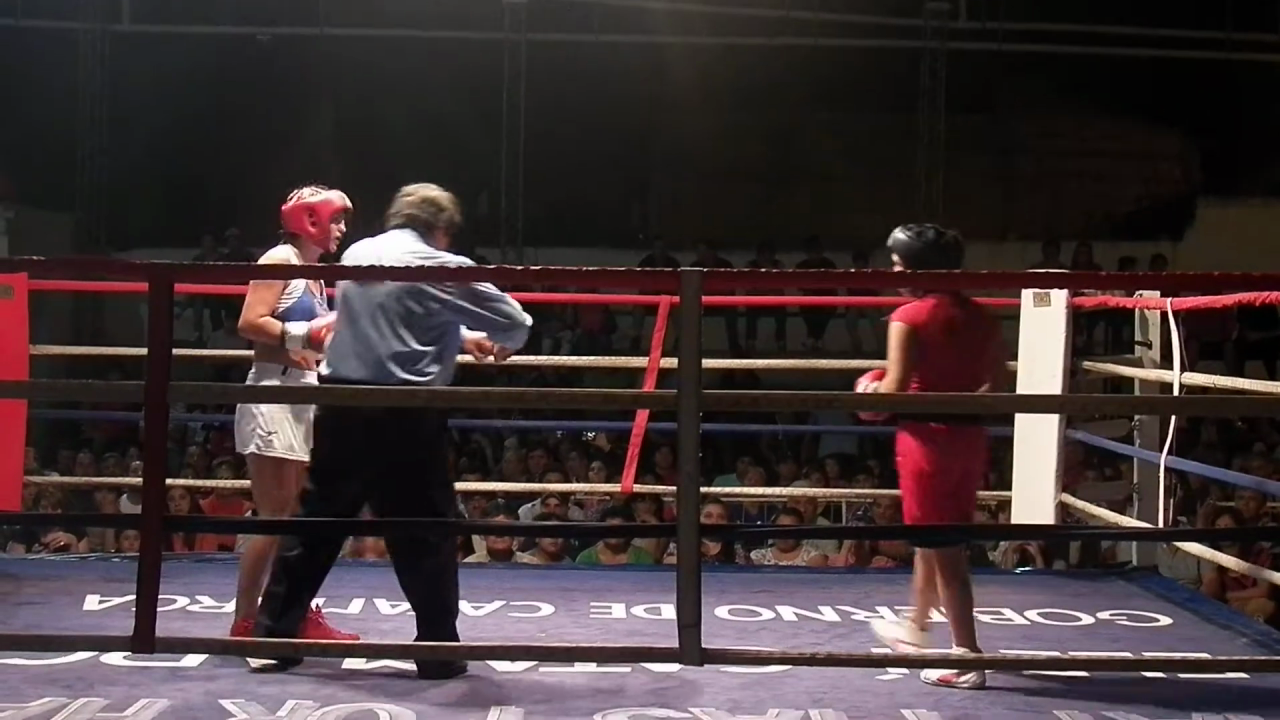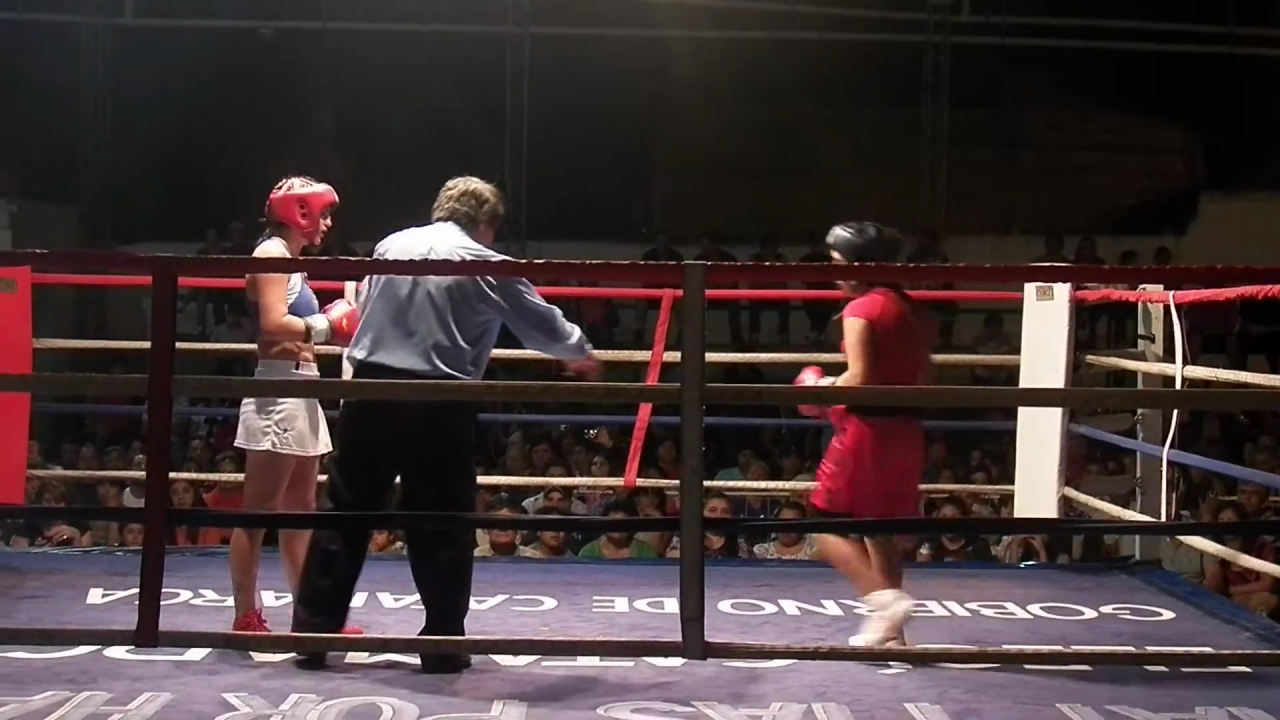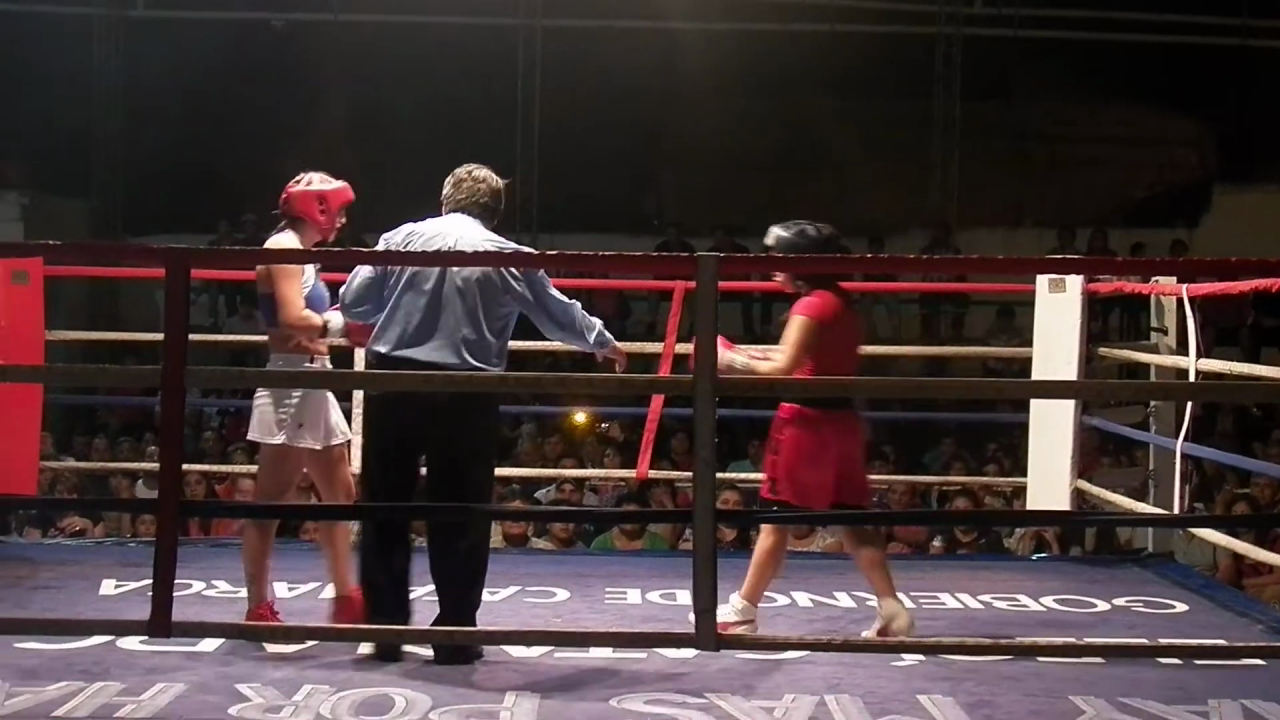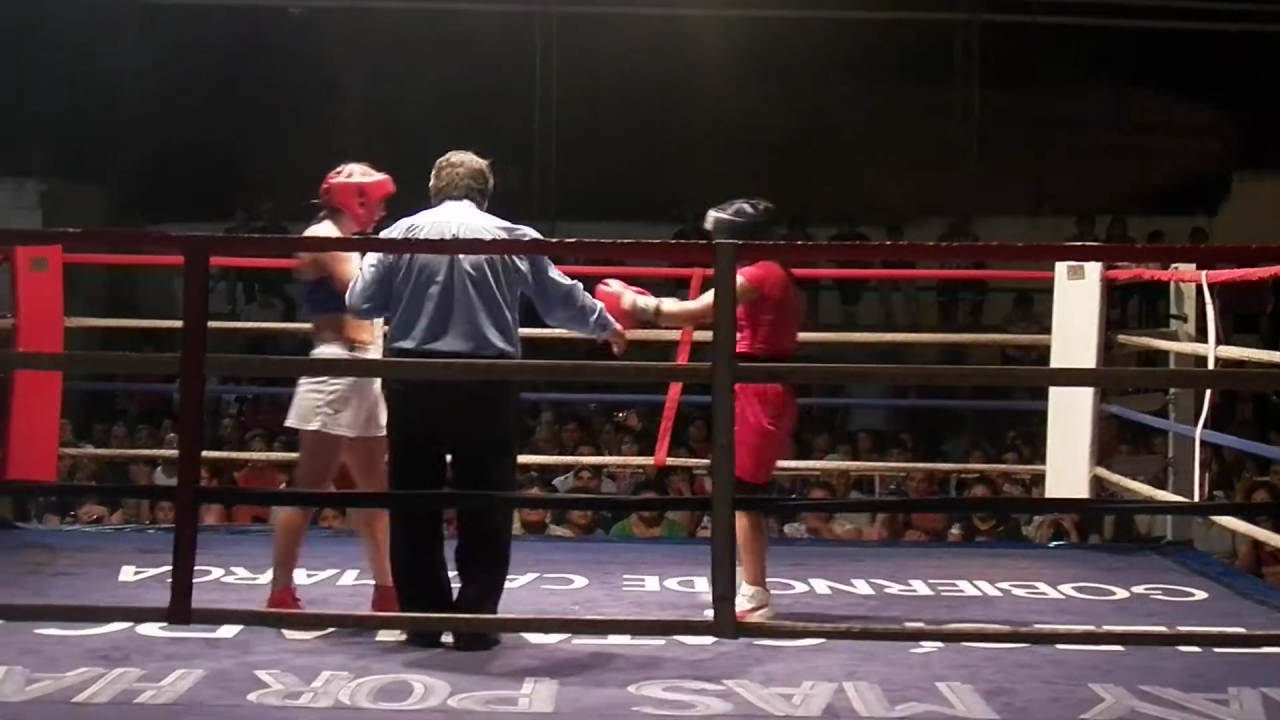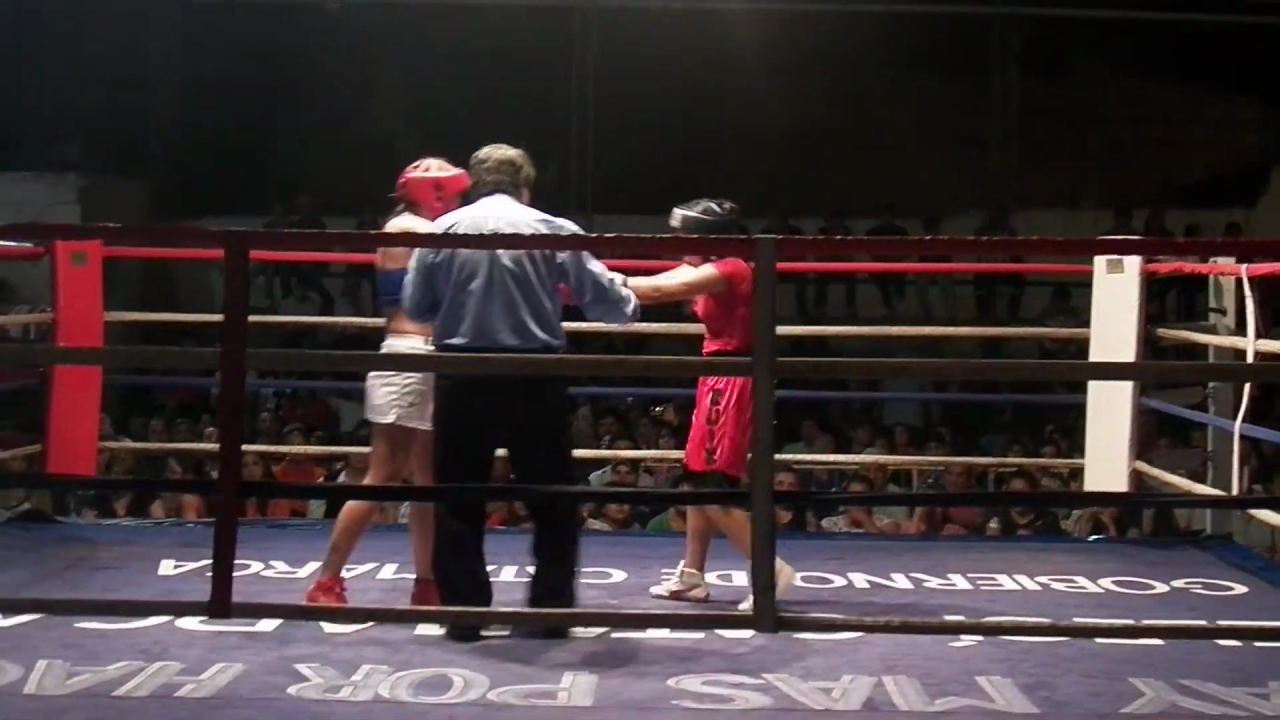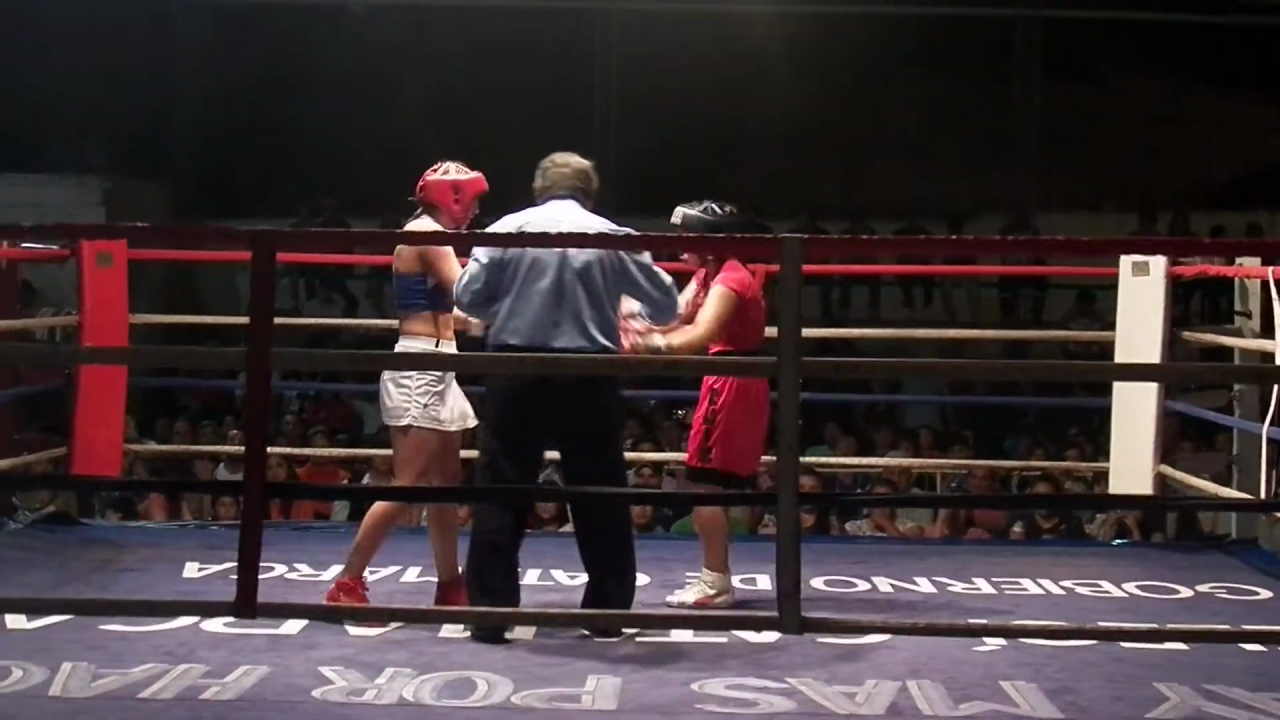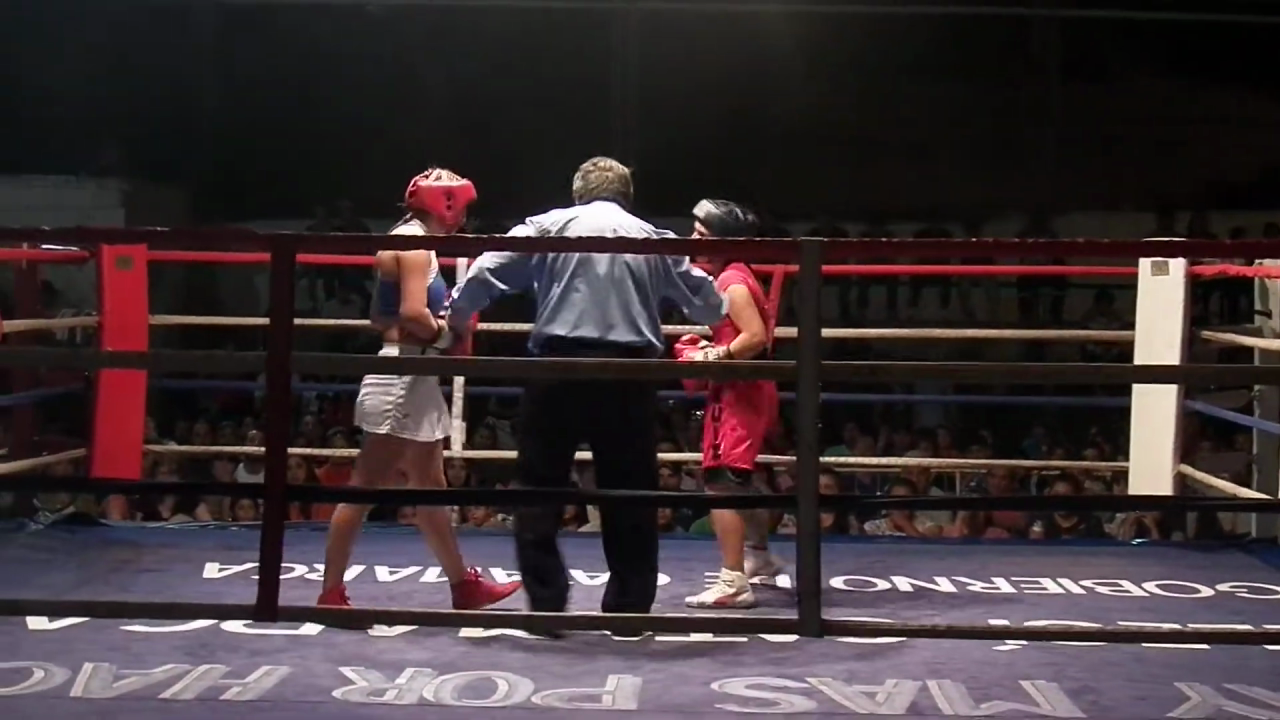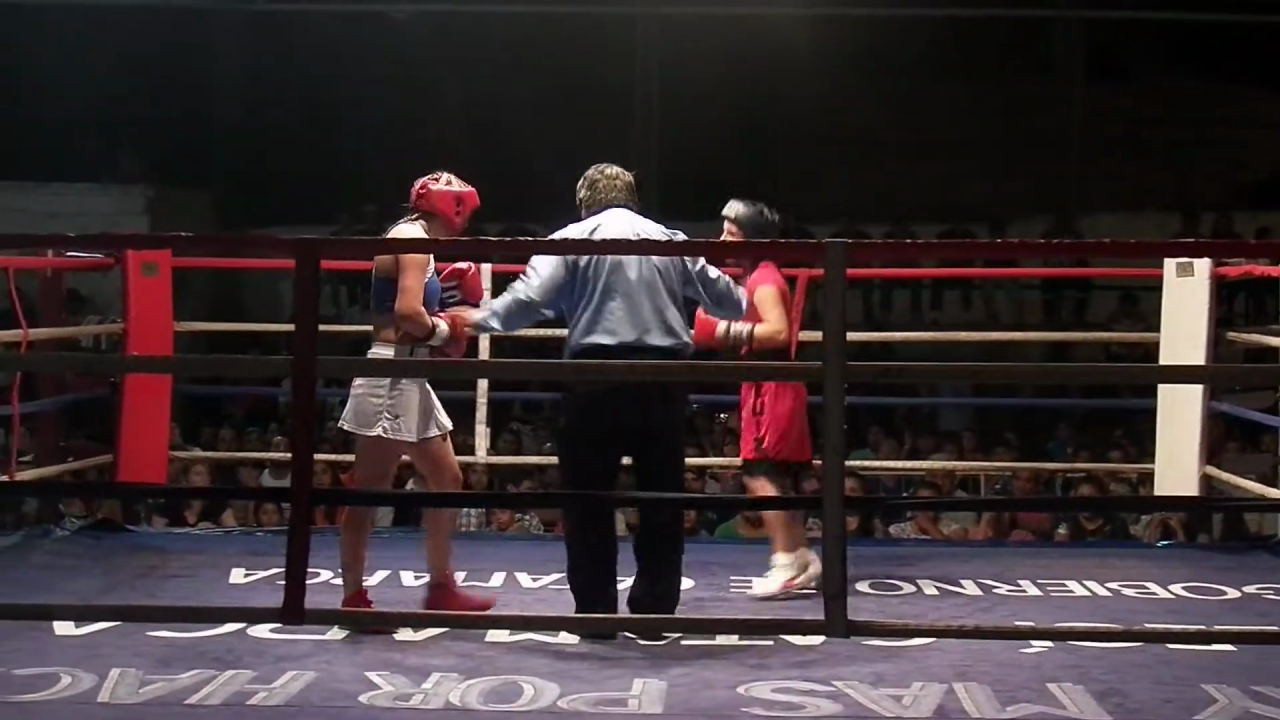
dt=0.3s
person 1, frame 1
left shoulder: (357, 254)
right shoulder: (442, 268)
right elbow: (514, 323)
left wrist: (460, 335)
right wrist: (503, 344)
left hip: (343, 407)
right hip: (406, 415)
left knee: (317, 521)
right knee: (427, 532)
left ankle: (274, 631)
right ankle: (438, 647)
person 1, frame 2
left shoulder: (392, 246)
right shoulder: (488, 267)
right elbow: (545, 326)
right wrist: (580, 352)
left hip: (372, 393)
right hip: (439, 407)
left knee: (345, 515)
right knee: (441, 527)
left ankle: (314, 632)
right ankle: (441, 642)
person 1, frame 3
left shoulder: (400, 239)
right shoulder: (509, 259)
left elbow: (352, 304)
right elbow: (563, 317)
right wrist: (604, 344)
left hip: (393, 388)
right hip: (464, 399)
left knee: (385, 511)
right knee: (460, 518)
left ankle: (386, 629)
right ankle: (454, 633)
person 1, frame 4
left shoulder: (401, 233)
right shoulder: (514, 238)
left elbow: (360, 302)
right elbow: (563, 301)
right wrist: (606, 325)
left hip: (415, 382)
right hip: (486, 385)
left knee: (415, 505)
right knee: (485, 508)
left ankle: (423, 619)
right ankle: (474, 617)
person 1, frame 5
left shoulder: (442, 231)
right shoulder: (554, 231)
left elbow: (416, 307)
right elbow: (602, 295)
right wrist: (631, 308)
left hip: (463, 378)
right hip: (534, 379)
left knee: (459, 499)
right knee: (552, 497)
left ankle: (463, 612)
right ankle: (552, 605)
person 1, frame 6
left shoulder: (507, 230)
right shoulder: (613, 238)
left elbow: (471, 298)
right elbow: (664, 304)
right wrist: (634, 315)
left hip: (517, 376)
right hip: (587, 381)
left knee: (500, 497)
right knee: (601, 499)
left ankle: (491, 612)
right ankle: (607, 610)
person 1, frame 7
left shoulder: (548, 226)
right shoulder: (654, 240)
left elbow: (486, 273)
right elbow: (704, 299)
left wrist: (457, 314)
right wrist: (719, 310)
left hip: (559, 371)
right hip: (628, 377)
left knee: (540, 489)
right knee: (629, 496)
left ankle: (546, 602)
right ankle: (629, 608)
person 1, frame 8
left shoulder: (573, 238)
right shoulder: (671, 240)
left elbow: (529, 297)
right elbow: (716, 290)
left wrist: (482, 318)
right wrist: (744, 310)
left hip: (600, 375)
right hip: (663, 376)
left knee: (588, 496)
right knee: (660, 495)
left ankle: (596, 610)
right ankle: (653, 606)
person 2, frame 1
left shoulder: (314, 276)
right shoulder: (280, 260)
left elbow: (317, 337)
right elbow: (249, 324)
right wrist: (305, 334)
left hip: (304, 396)
left knee: (299, 517)
right knee: (275, 518)
left ankle: (302, 618)
right ankle: (244, 623)
person 2, frame 2
left shoulder: (289, 260)
right shoulder: (273, 254)
left elbow: (295, 327)
right elbow: (273, 324)
left wrist: (330, 317)
right wrist: (328, 326)
left hip: (300, 392)
right hip: (279, 391)
left knee: (300, 510)
right knee: (260, 509)
right ankle: (246, 620)
person 2, frame 3
left shoulder: (300, 254)
right shoulder: (284, 247)
left elbow: (306, 320)
right elbow: (292, 320)
left wrist: (345, 320)
right wrist: (343, 324)
left hip: (313, 385)
right hip: (292, 385)
left knee: (339, 494)
right knee: (271, 501)
left ankle: (347, 600)
right ankle: (258, 611)
person 2, frame 4
left shoulder: (341, 243)
right shoulder: (323, 238)
left hip: (359, 373)
right hip: (335, 371)
left knee: (374, 487)
right knee: (310, 487)
left ankle: (387, 591)
right ankle: (281, 597)
person 2, frame 5
left shoulder: (410, 233)
right shoulder: (411, 229)
right hip: (408, 361)
left knee: (429, 482)
right knee: (381, 479)
left ankle: (427, 586)
right ankle: (327, 584)
person 2, frame 6
left shoulder: (424, 236)
right shoulder: (428, 234)
left hip: (432, 367)
right hip: (421, 366)
left knee: (446, 482)
right knee: (409, 484)
left ankle: (451, 587)
right ankle: (348, 582)
person 2, frame 7
left shoulder: (408, 241)
right shoulder: (413, 243)
left elbow: (381, 317)
right elbow: (413, 314)
left wrist: (434, 331)
right wrist: (442, 334)
left hip: (410, 374)
right hip: (402, 374)
left knee: (432, 489)
right knee: (368, 487)
left ankle: (465, 585)
right ankle: (331, 594)
person 2, frame 8
left shoulder: (411, 239)
right shoulder: (413, 238)
right elbow: (407, 311)
left wrist: (445, 299)
right wrist: (443, 333)
left hip: (408, 375)
right hip: (392, 375)
left knee: (446, 480)
right knee: (369, 491)
left ankle: (441, 588)
right ankle: (354, 598)
person 3, frame 1
left shoulder: (908, 317)
right shoulder: (980, 316)
left elbow: (894, 387)
right elbow: (997, 383)
left wrist: (869, 395)
left hip: (926, 435)
right hip: (970, 434)
left knee: (942, 547)
right knee: (943, 540)
left ankle: (967, 657)
right ankle: (913, 629)
person 3, frame 2
left shoulder: (862, 310)
right shoulder: (905, 308)
left elbow: (860, 380)
right elbow: (919, 377)
left wrist: (819, 389)
left hip: (868, 428)
right hip: (904, 427)
left knee: (828, 527)
right knee: (881, 532)
left ankle: (886, 599)
right ankle: (888, 620)
person 3, frame 3
left shoulder: (809, 307)
right shoulder: (840, 302)
left elbow: (782, 367)
left wrist: (732, 360)
right wrist: (750, 357)
left hip: (806, 420)
right hip: (840, 418)
left knee: (775, 518)
right knee: (852, 521)
left ankle: (742, 610)
right ankle: (891, 611)
person 3, frame 4
left shoulder: (758, 275)
right shoulder: (769, 276)
left elbow: (694, 313)
right elbow: (708, 312)
left wrist: (636, 303)
right wrist: (642, 301)
left hip: (755, 390)
right hip: (767, 388)
left knee: (742, 494)
right knee: (739, 490)
left ankle: (756, 598)
right ankle: (750, 582)
person 3, frame 5
left shoulder: (726, 271)
right shoulder: (714, 270)
left elbow: (656, 291)
right elbow: (658, 283)
left hip: (731, 385)
right hip: (720, 383)
left knee: (713, 487)
right knee: (698, 483)
left ankle: (771, 571)
right ankle: (691, 577)
person 3, frame 6
left shoulder: (727, 279)
right shoulder: (709, 274)
left elbow: (697, 337)
right elbow: (677, 319)
left wrist: (645, 344)
right wrist: (635, 324)
left hip: (731, 386)
right hip: (729, 385)
left knee: (704, 482)
right knee: (710, 482)
left ankle: (714, 583)
right ankle: (714, 573)
person 3, frame 7
left shoulder: (731, 281)
right shoulder: (730, 275)
left elbow: (756, 337)
left wrist: (709, 358)
right wrist: (702, 347)
left hip: (740, 388)
right hip: (743, 385)
left knee: (721, 482)
right knee: (734, 480)
left ankle: (733, 583)
right ankle: (759, 554)
person 3, frame 8
left shoulder: (762, 278)
right shoulder: (754, 276)
left elbow: (776, 331)
left wrist: (726, 331)
right wrist: (719, 330)
left hip: (770, 385)
right hip: (763, 382)
left knee: (760, 475)
right knee: (778, 477)
left ankle: (788, 562)
right ankle: (803, 561)
